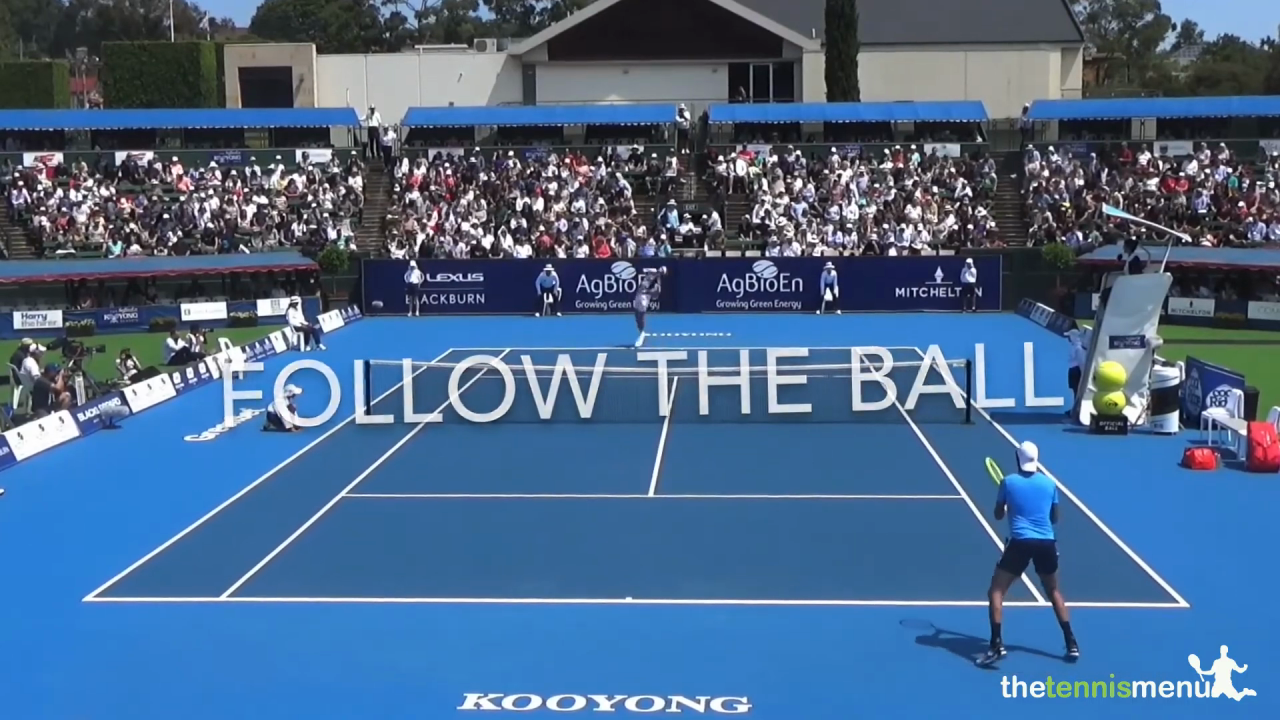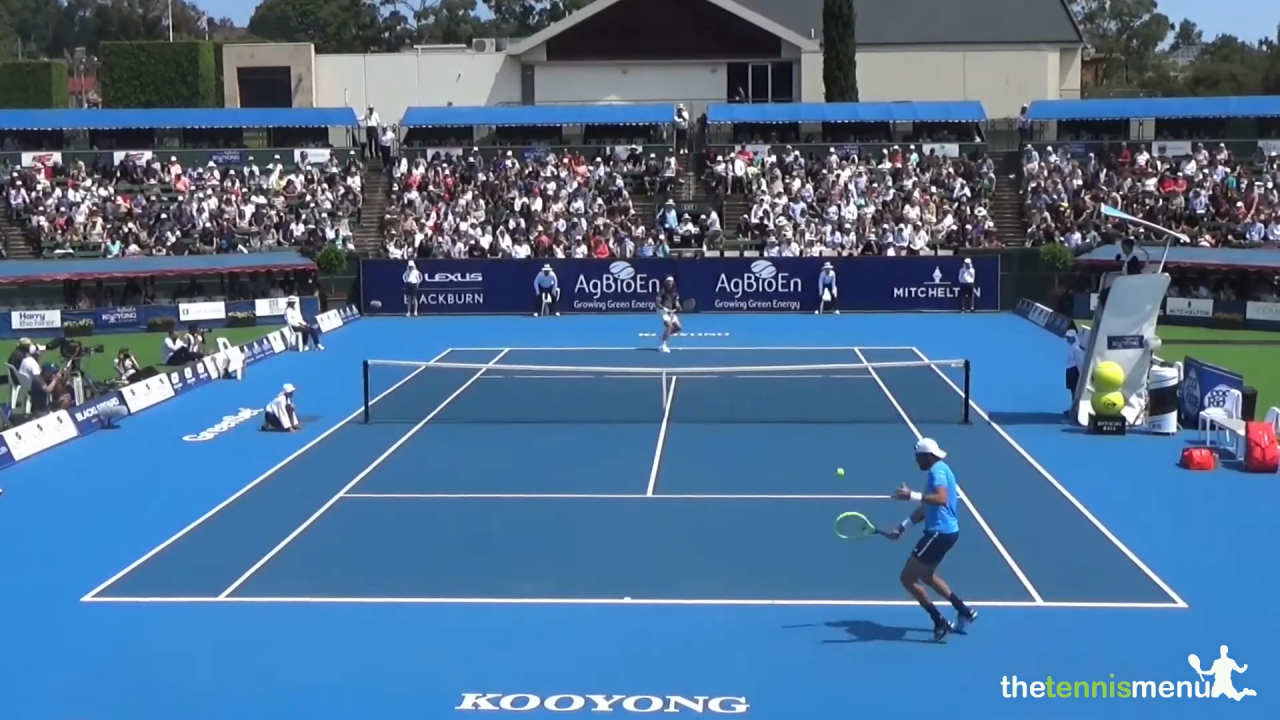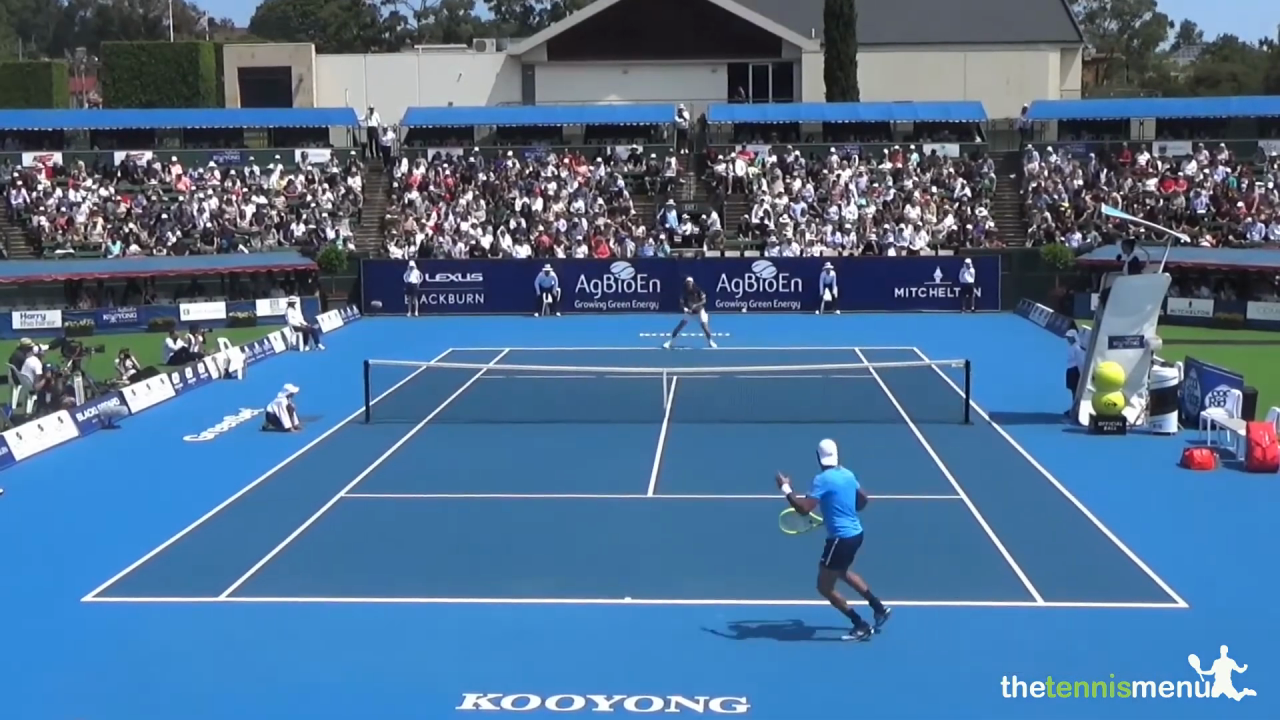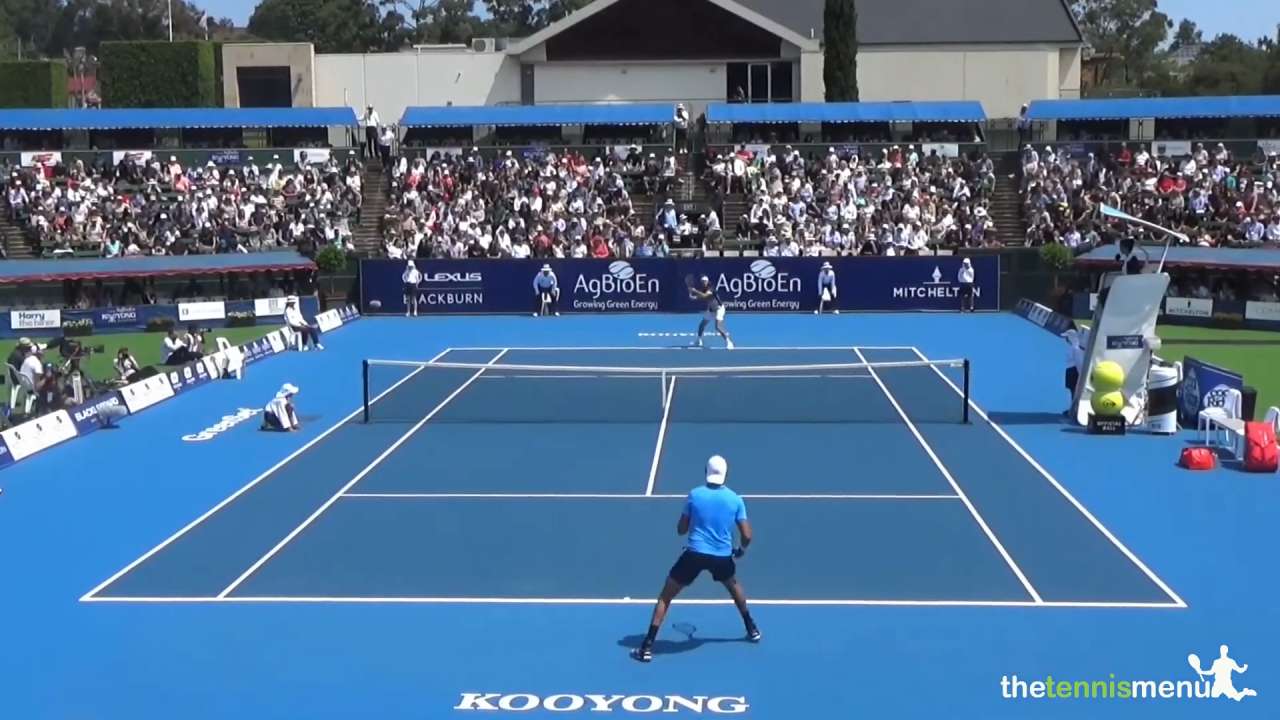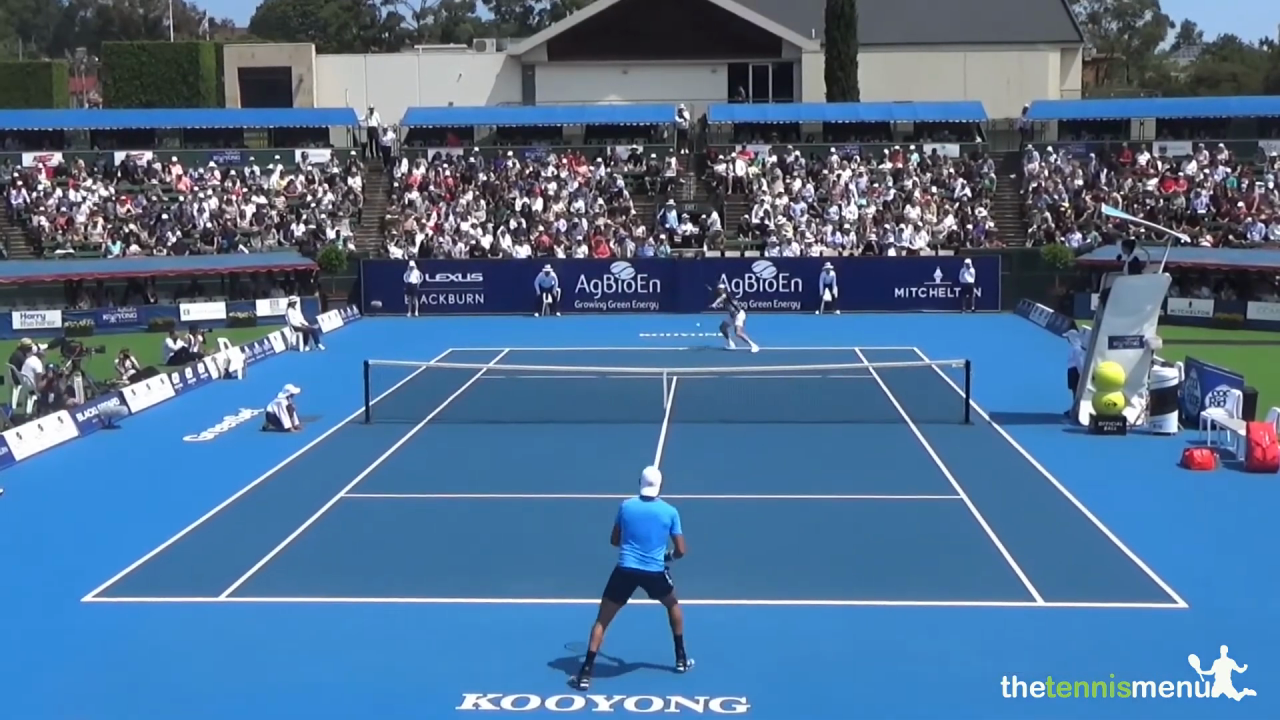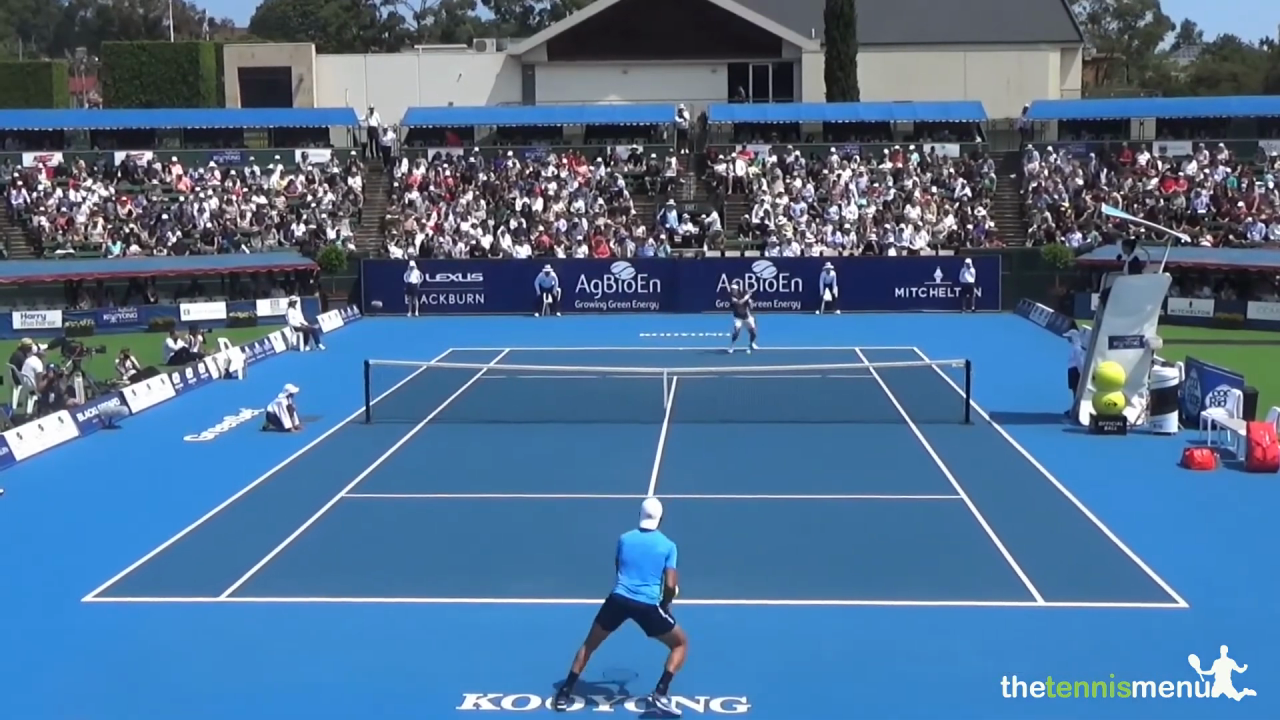
dt=0.5s
person 1, frame 1
left shoulder: (1009, 482)
right shoulder: (1049, 484)
left elbow: (998, 515)
left hip: (1020, 542)
right hip: (1047, 543)
left knee: (996, 591)
right knee: (1053, 592)
left ankle: (996, 646)
right ankle: (1071, 645)
person 1, frame 2
left shoulder: (938, 471)
right shoulder: (937, 471)
left elbow: (942, 499)
right elbow: (925, 508)
left wrist: (912, 496)
right wrist: (903, 525)
left hip: (940, 533)
right hip: (947, 532)
left knee: (908, 578)
right knee: (926, 576)
left ankle: (941, 624)
right ankle: (964, 611)
person 1, frame 3
left shoulder: (822, 479)
right shoulder: (848, 475)
left elbow: (804, 509)
right elbow: (863, 499)
left wrist: (785, 488)
left hip: (841, 538)
right hip: (855, 534)
left knee: (825, 587)
right knee: (843, 572)
left ankle: (862, 627)
right ankle: (878, 606)
person 1, frame 4
left shoulder: (695, 494)
right shoulder: (735, 499)
left elbow: (682, 529)
right elbow: (747, 536)
right wrist: (740, 549)
left hip: (696, 554)
right hip: (722, 556)
left knee: (665, 597)
right knee: (733, 585)
left ankle: (647, 647)
right ankle: (752, 629)
person 1, frame 5
left shoulder: (625, 507)
right shoulder: (669, 512)
left elbow: (614, 540)
right elbow: (681, 551)
right wrist: (668, 556)
left hip: (625, 570)
right hip: (654, 572)
left knee: (602, 621)
right knee: (673, 605)
left ankle: (584, 674)
right ankle: (681, 659)
person 1, frame 6
left shoulder: (625, 539)
right shoulder: (668, 546)
right elbow: (670, 586)
right wrist: (664, 604)
left hip: (619, 599)
right hip: (647, 605)
left knee: (589, 644)
right knee: (680, 644)
left ankle: (564, 694)
right ankle: (660, 693)
